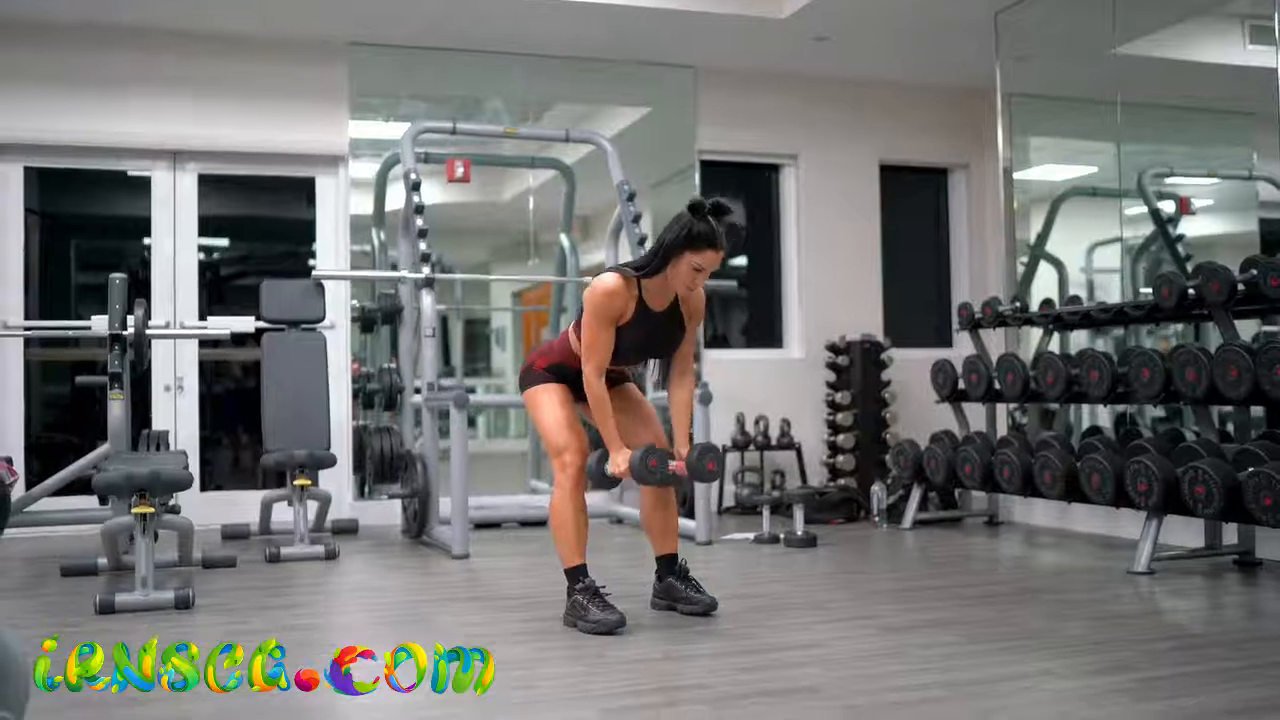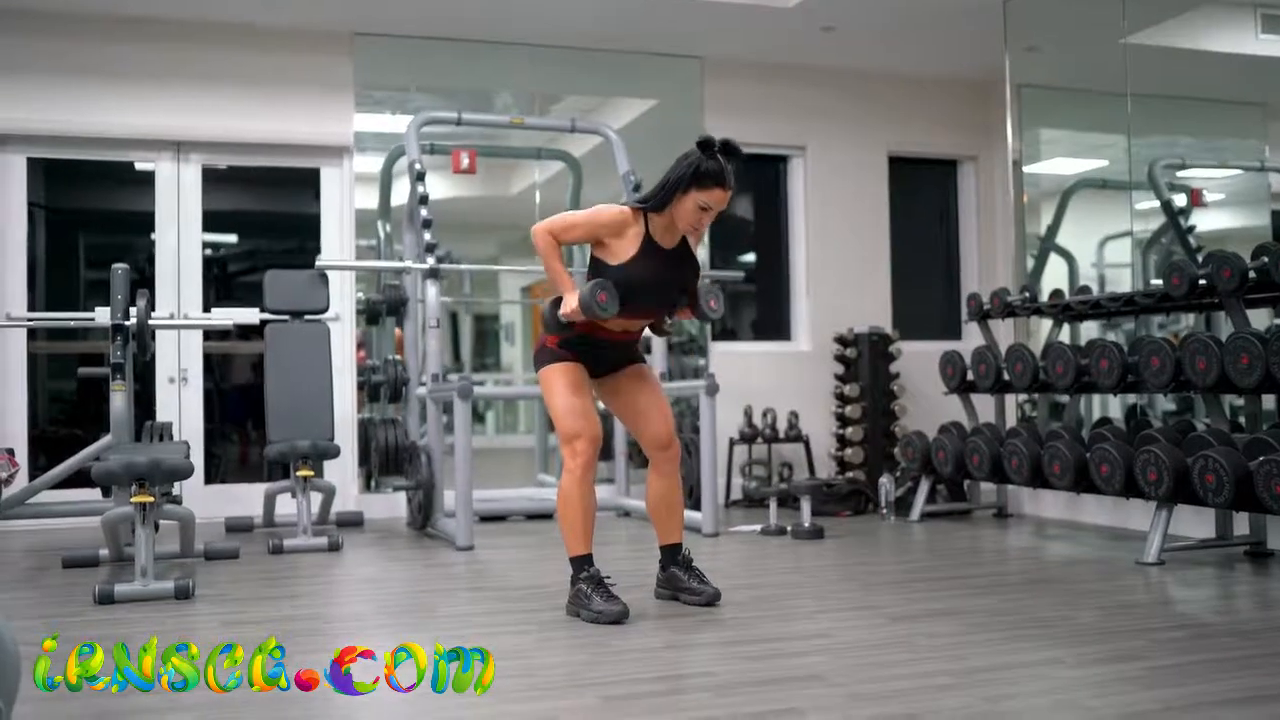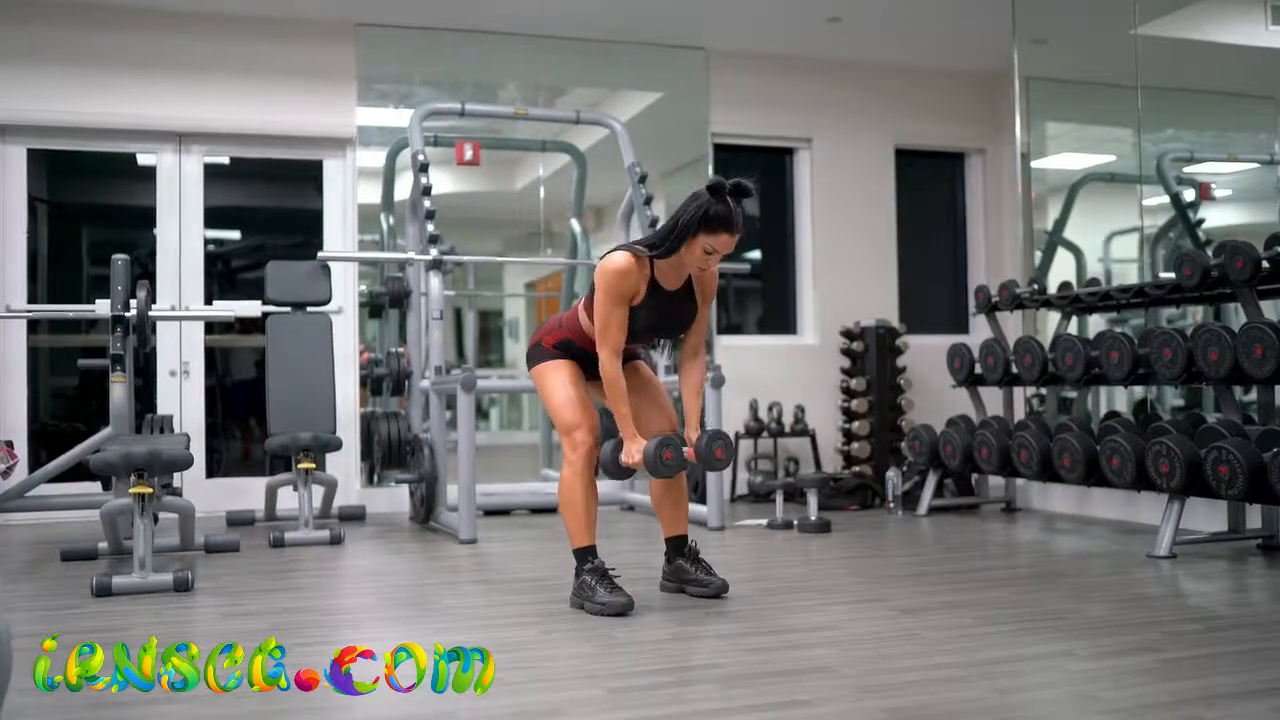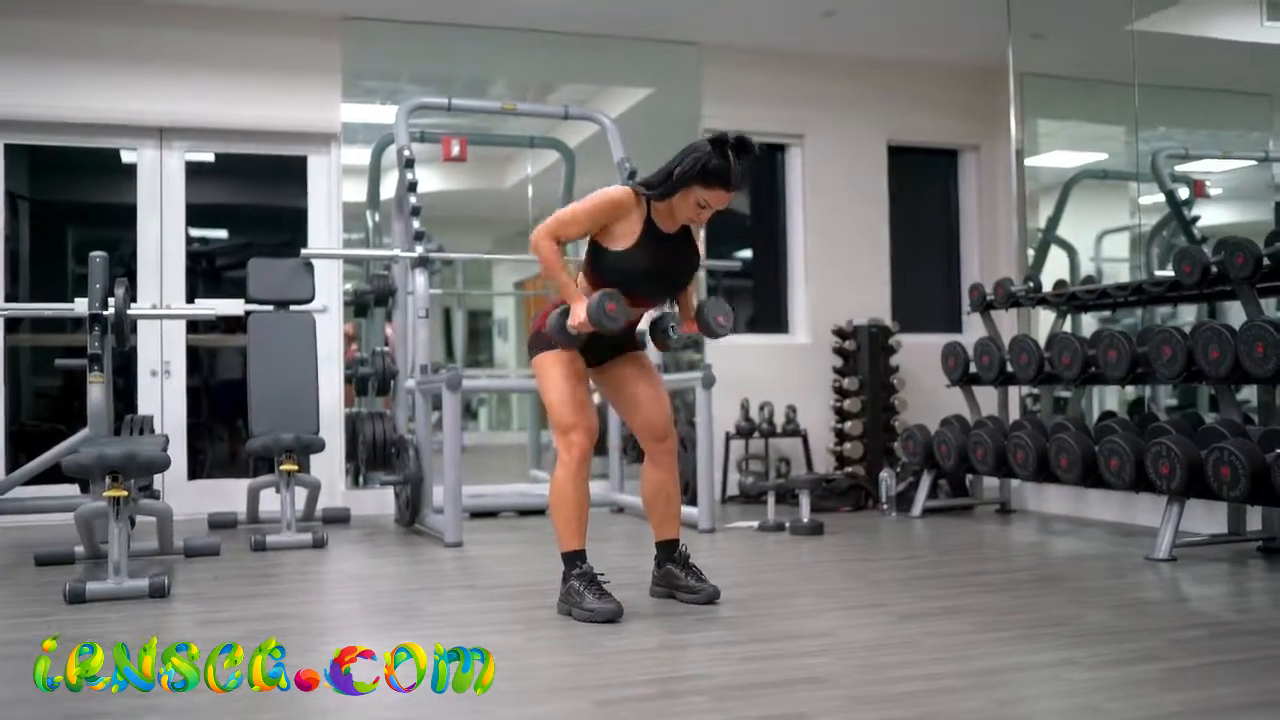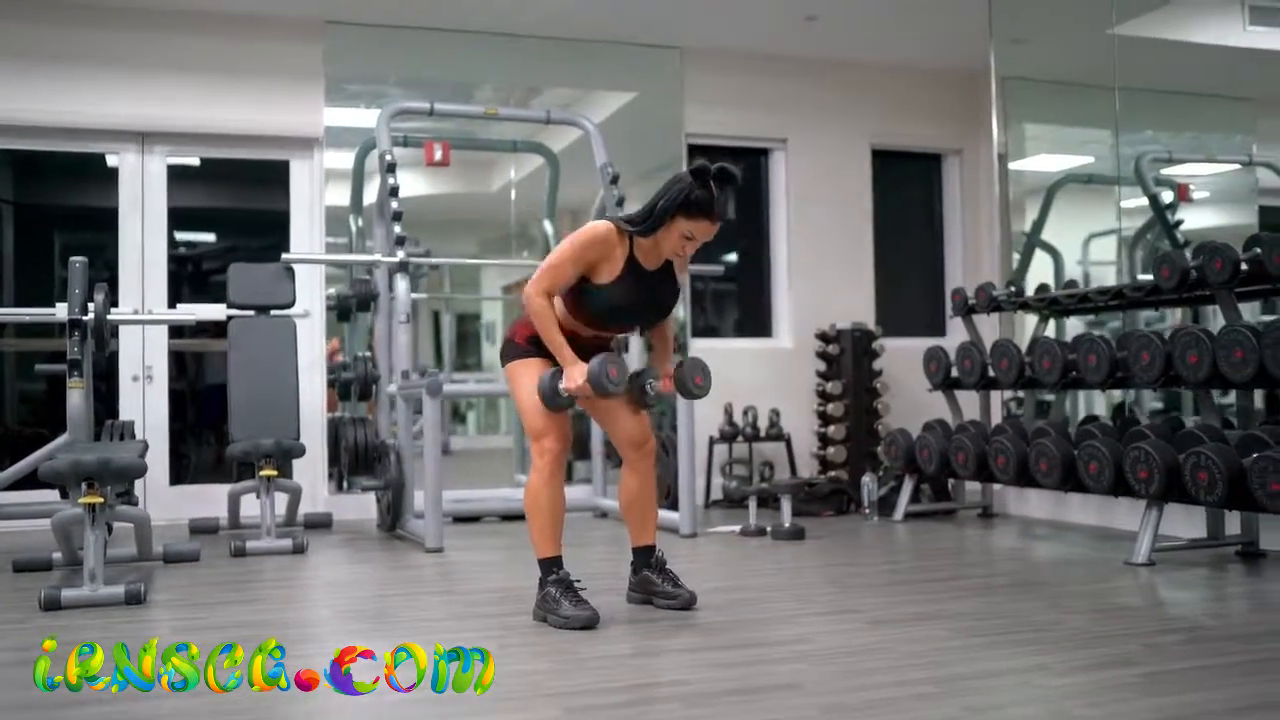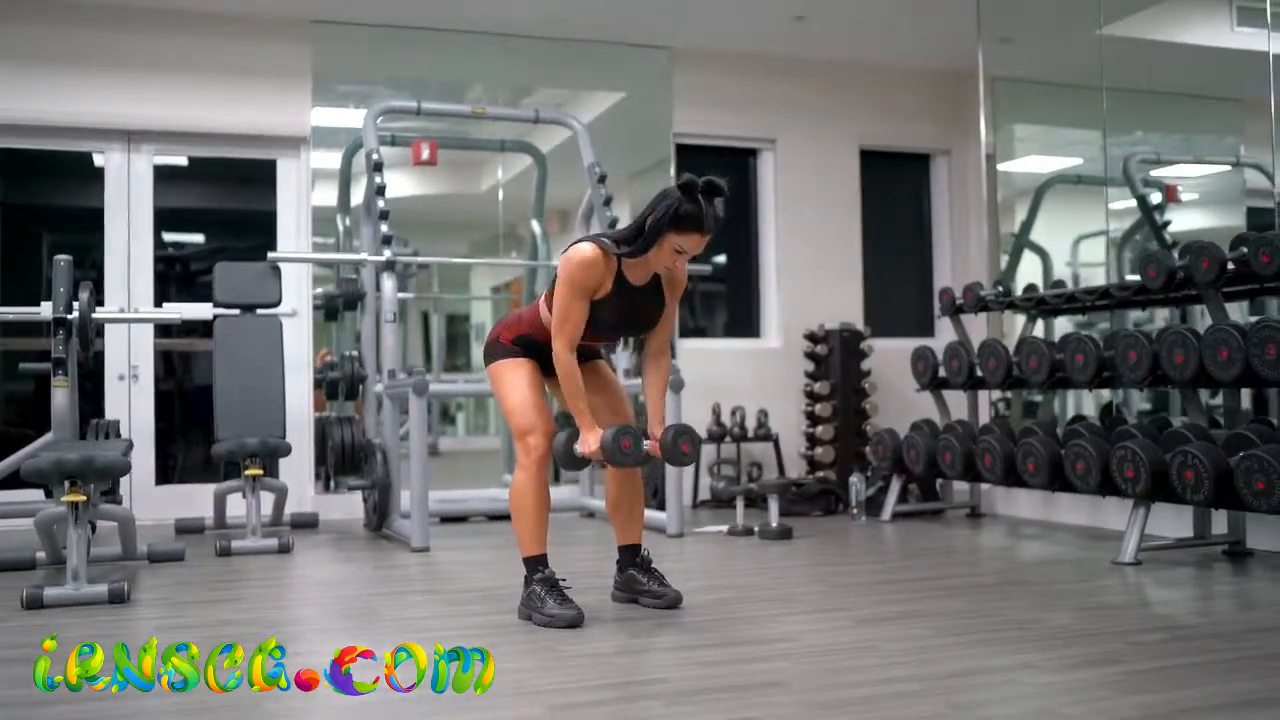
dt=0.7s
person 1, frame 1
left shoulder: (692, 300)
right shoulder: (611, 289)
left elbow: (681, 375)
right elbow: (591, 374)
left wrist: (682, 445)
right wrist: (615, 448)
left hip: (612, 378)
right hip: (553, 373)
right knee: (572, 462)
left ankle: (669, 577)
right ankle: (579, 592)
person 1, frame 2
left shoulder: (691, 232)
right shoulder: (618, 221)
right elbow: (543, 232)
left wrist: (681, 301)
right wrist: (569, 292)
left hip: (622, 351)
right hip: (568, 344)
left knee: (665, 446)
right knee: (583, 445)
left ankle: (673, 566)
right ankle: (582, 581)
person 1, frame 3
left shoulder: (705, 278)
right shoulder: (622, 267)
left elbow: (693, 355)
right elbow: (607, 356)
left wrist: (694, 428)
right wrist: (629, 435)
left hip: (620, 354)
right hip: (562, 349)
left knee: (670, 440)
right knee: (583, 440)
left ankle: (678, 559)
right ankle: (587, 574)
person 1, frame 4
left shoulder: (693, 220)
right shoulder: (620, 204)
right elbow: (542, 237)
left wrist: (688, 309)
right wrist: (574, 297)
left hip: (620, 338)
right hip: (563, 331)
left knee: (663, 438)
right knee: (578, 440)
left ankle: (669, 563)
right ankle: (575, 577)
person 1, frame 5
left shoulder: (677, 255)
right shoulder: (601, 238)
left elbow: (658, 312)
right elbow: (535, 294)
left wrist: (664, 365)
right wrist: (570, 364)
left hip: (596, 350)
right hip: (536, 344)
left knee: (641, 444)
right knee: (551, 445)
left ankle: (645, 569)
right ankle: (551, 584)
person 1, frame 6
left shoulder: (672, 275)
right shoulder: (589, 259)
left elbow: (657, 350)
right elbow: (561, 344)
left wrist: (655, 425)
right wrist: (586, 426)
left hip: (581, 352)
right hip: (521, 344)
right knee: (537, 445)
left ankle: (631, 569)
right ankle: (536, 584)
